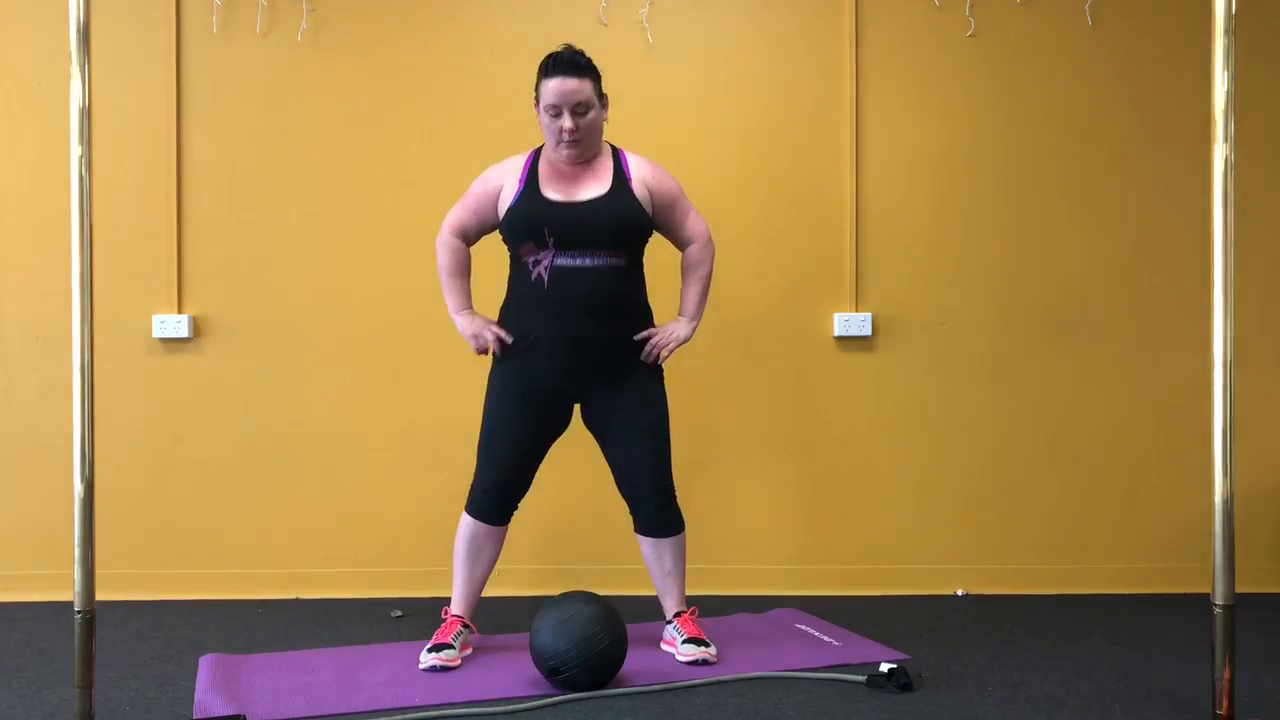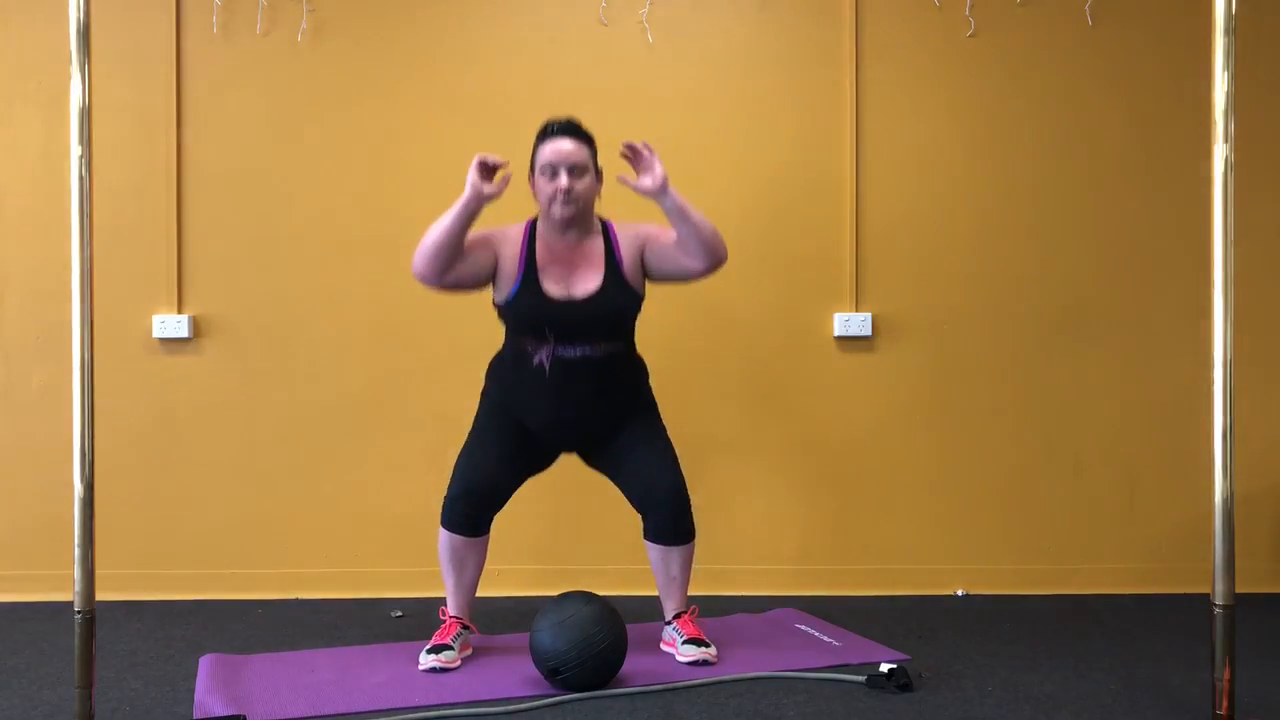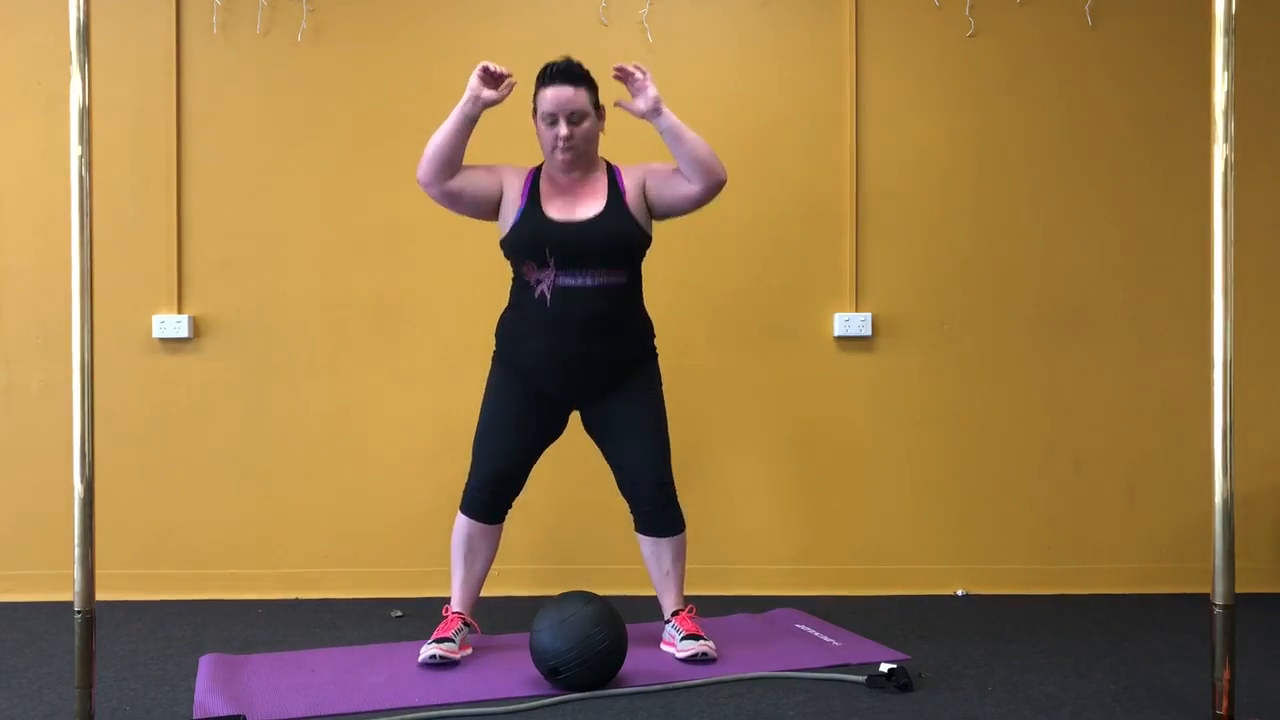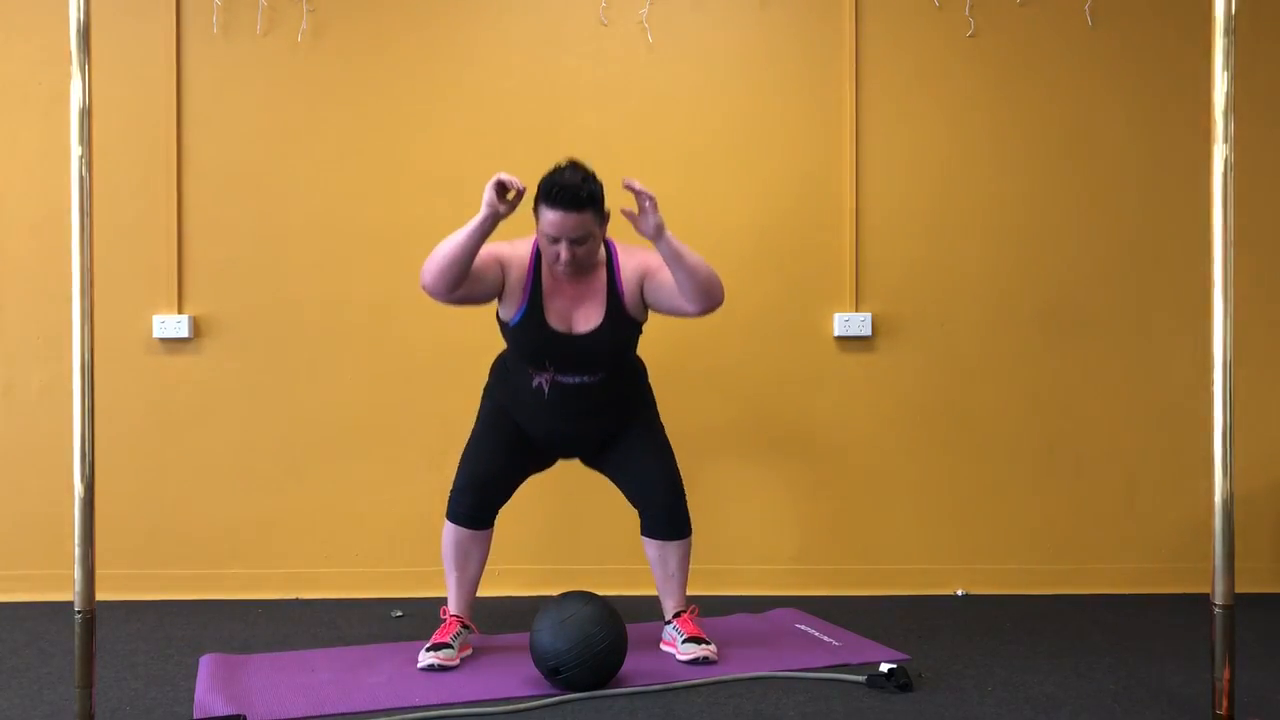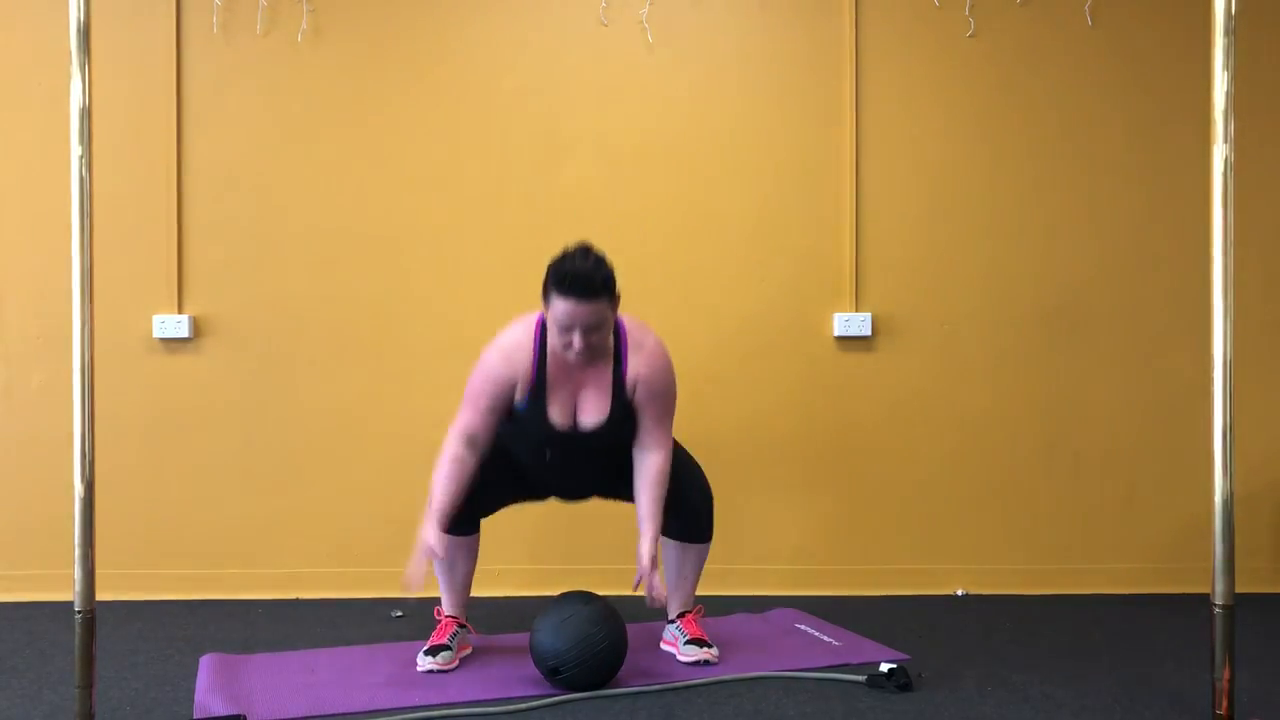
dt=1s
person 1, frame 1
left shoulder: (643, 176)
right shoulder: (508, 176)
left elbow: (697, 240)
right elbow: (453, 236)
left wrist: (686, 320)
right wrist: (462, 314)
left hip: (623, 370)
right hip: (528, 367)
left knee: (651, 490)
right knee: (493, 489)
left ankle: (679, 621)
right ankle: (456, 624)
person 1, frame 2
left shoulder: (631, 245)
right shoulder: (505, 248)
left elbow: (710, 257)
right elbow: (428, 270)
left wrist: (665, 194)
right wrist: (470, 200)
left hip: (618, 413)
right hip: (520, 413)
left knee: (668, 499)
right knee: (467, 497)
left ankle: (679, 621)
right ankle: (455, 625)
person 1, frame 3
left shoulder: (635, 185)
right shoulder: (511, 187)
left elbow: (708, 181)
right elbow: (433, 180)
left wrist: (657, 114)
right wrist: (471, 105)
left hip: (621, 374)
right hip: (527, 372)
left knee: (652, 487)
right knee: (488, 485)
left ankle: (677, 619)
right ankle: (457, 620)
person 1, frame 4
left shoulder: (633, 269)
right shoulder: (512, 264)
left elbow: (706, 299)
right elbow: (435, 283)
left wrist: (660, 237)
right wrist: (485, 220)
left hip: (617, 418)
right hip: (520, 414)
left knee: (664, 497)
right knee: (472, 493)
left ankle: (678, 621)
right ankle: (455, 624)
person 1, frame 5
left shoulder: (645, 354)
right shoulder: (511, 352)
left elbow: (652, 449)
right elbow: (466, 437)
left wrist: (649, 541)
right wrist: (433, 528)
left hip: (613, 462)
right hip: (524, 461)
left knee: (691, 496)
right knee: (454, 501)
left ankle: (682, 620)
right ankle: (452, 623)
